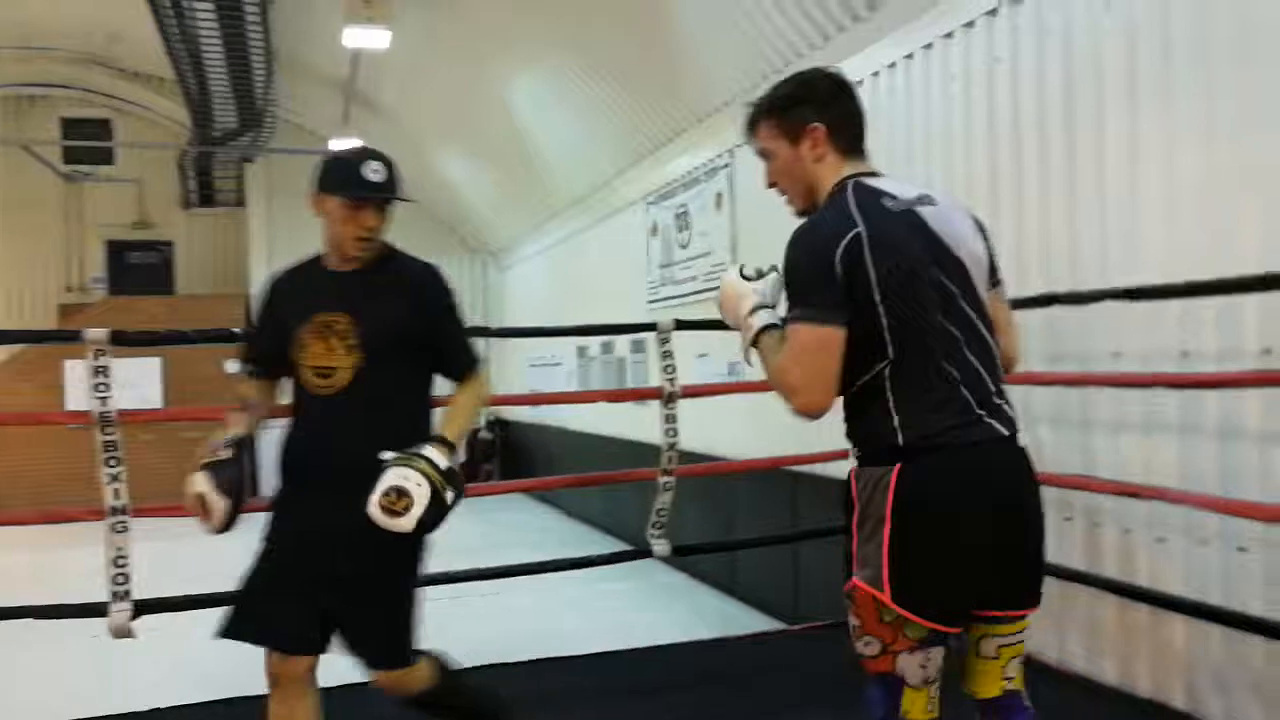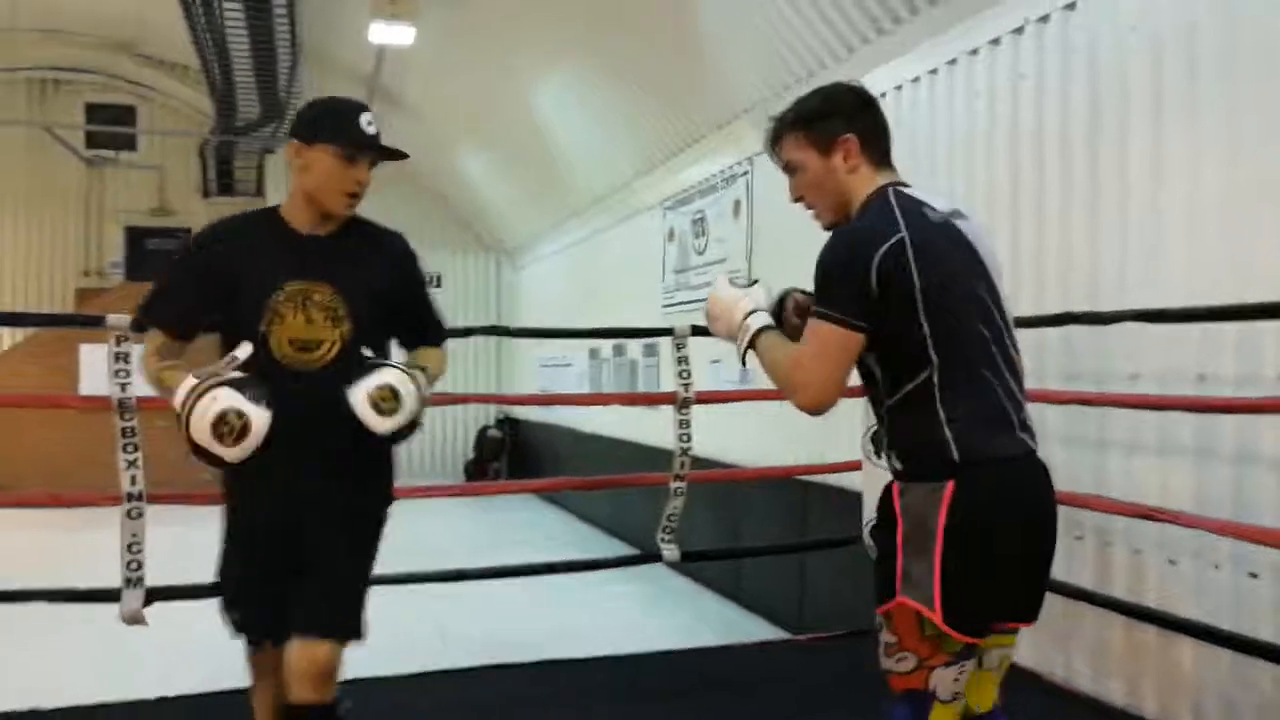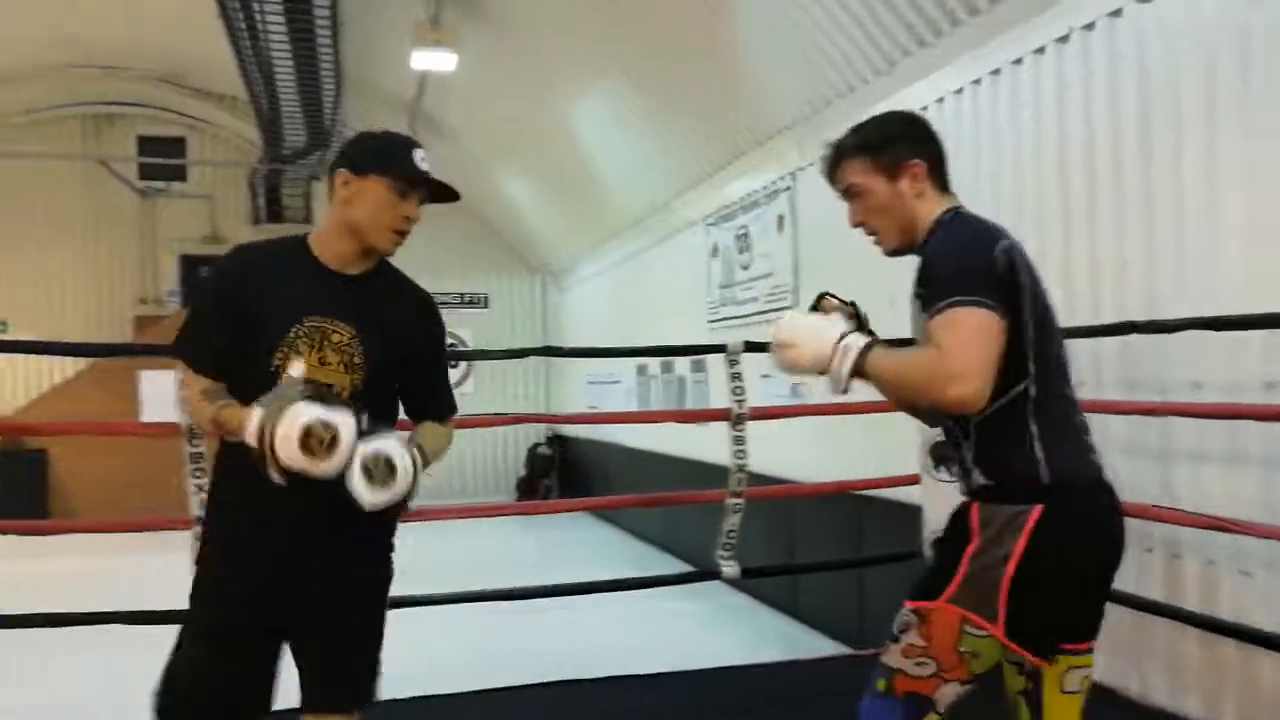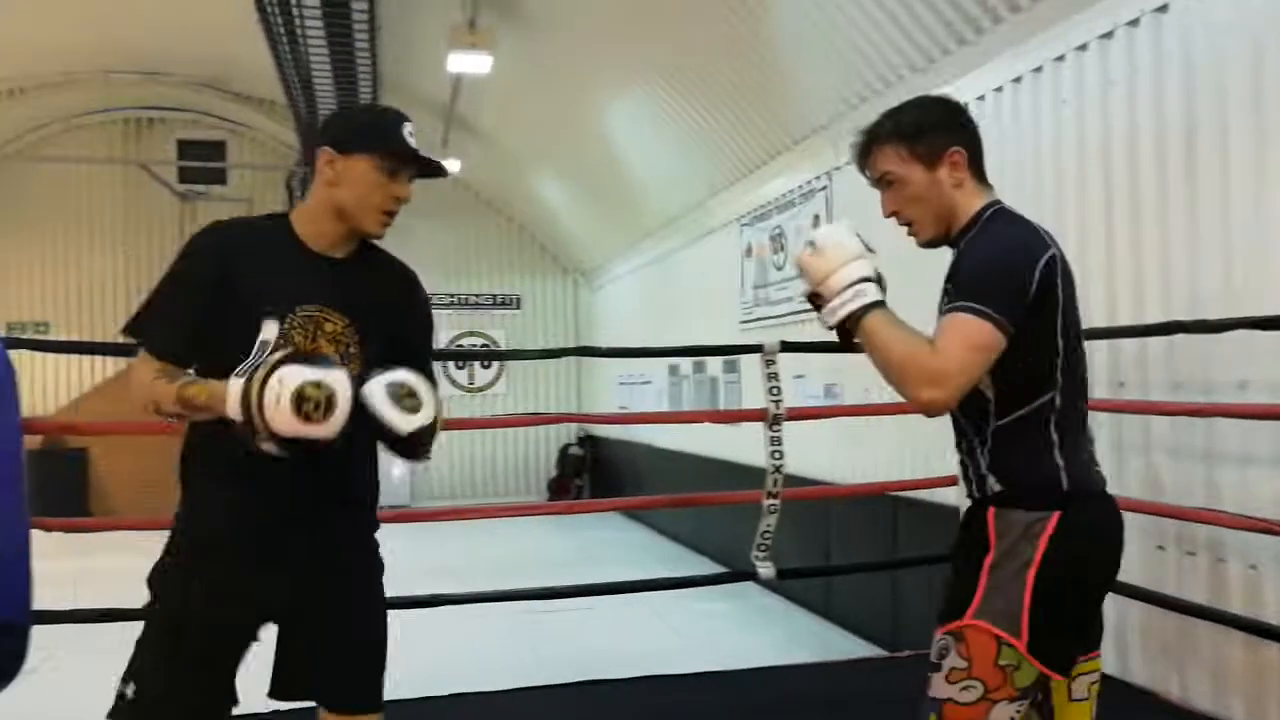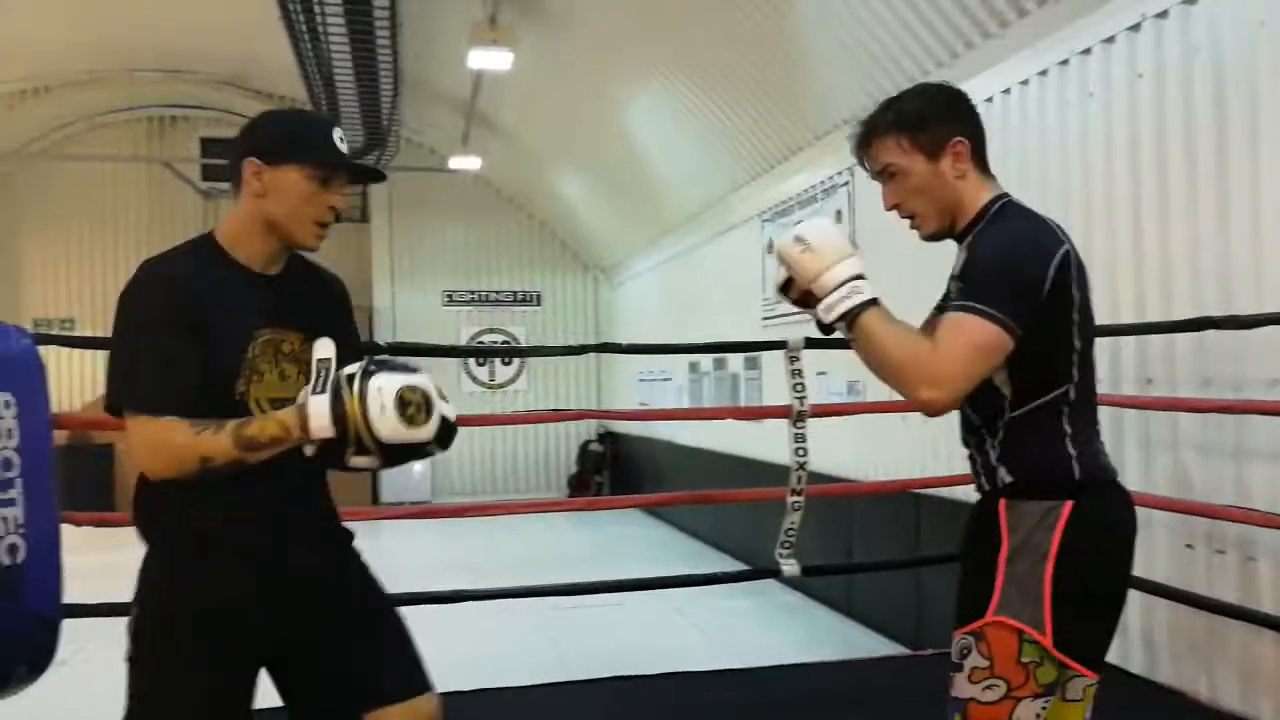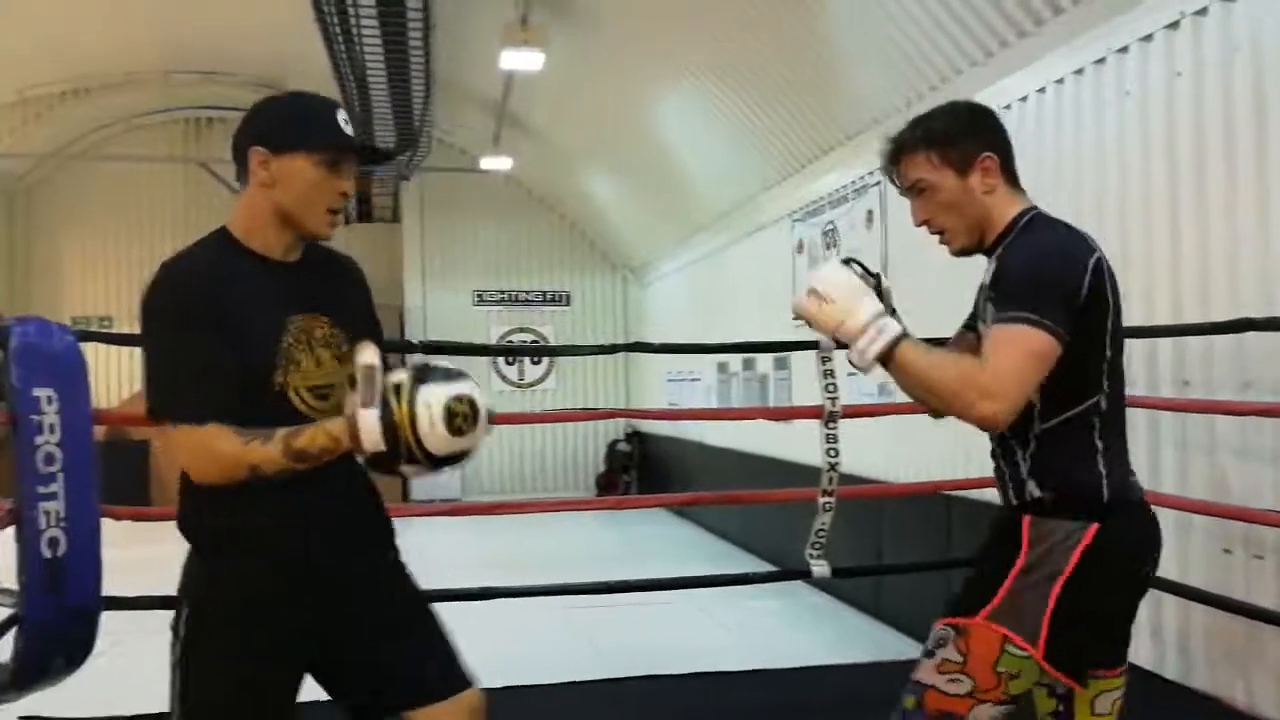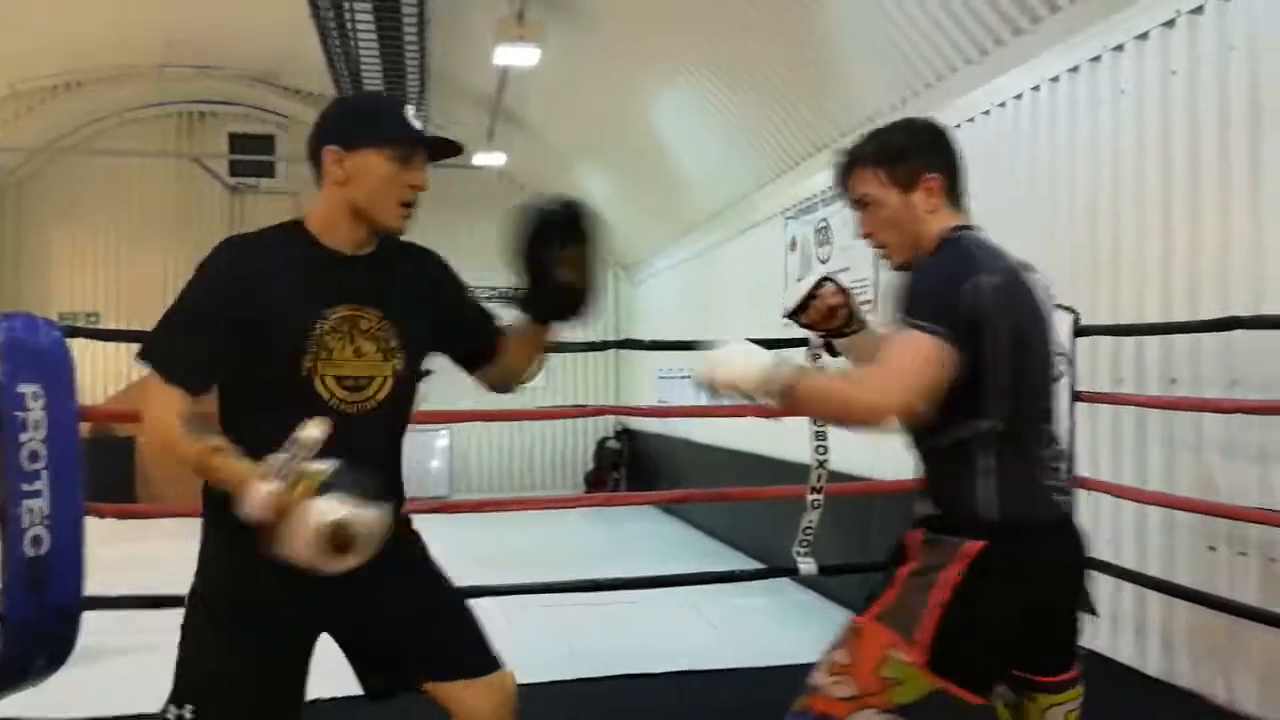
dt=0.2s
person 1, frame 1
left shoulder: (822, 237)
right shoulder: (954, 216)
left elbow: (810, 396)
left wrist: (754, 319)
left hip: (918, 486)
right hip: (1003, 475)
person 1, frame 2
left shoulder: (859, 243)
right shoulder: (957, 227)
left elbow: (810, 390)
left wrist: (750, 322)
right wrist: (826, 326)
left hip: (951, 498)
right hip: (1022, 486)
person 1, frame 3
left shoulder: (956, 249)
right shoulder: (985, 249)
left elbow: (963, 387)
right elbow: (937, 405)
left wrist: (844, 353)
right wrist: (863, 343)
left hip: (1023, 520)
right hip: (1078, 513)
person 1, frame 4
left shoulder: (999, 248)
right shoulder: (1004, 249)
left elbow: (933, 385)
right elbow: (935, 389)
left wrist: (853, 295)
right wrist: (860, 305)
left hip: (1033, 527)
right hip: (1067, 523)
person 1, frame 5
left shoulder: (1013, 244)
right shoulder: (992, 248)
left elbow: (934, 387)
right elbow: (930, 364)
left wrist: (845, 292)
right wrist: (843, 299)
left hip: (1047, 519)
right hip: (1066, 516)
person 1, frame 6
left shoulder: (1047, 254)
right shoulder: (1017, 265)
left elbow: (990, 400)
right elbow: (943, 391)
left wrist: (871, 329)
right wrist: (874, 324)
left hip: (1069, 538)
right hip: (1093, 535)
person 1, frame 7
left shoulder: (950, 273)
right shoulder: (1006, 277)
left elbow: (876, 400)
left wrist: (761, 374)
left hip: (978, 553)
right hip: (1047, 548)
person 2, frame 1
left shoulder: (416, 284)
right shoulder: (289, 289)
left elbow: (472, 384)
right elbow: (260, 383)
left wrist: (437, 454)
right wrist: (226, 445)
left hip: (382, 510)
right hip: (304, 504)
left knee: (392, 671)
right knee: (287, 670)
person 2, frame 2
left shoulder: (386, 254)
right shoulder: (229, 246)
left elbow: (429, 348)
right elbow: (159, 347)
left wrist: (410, 381)
right wrist: (191, 390)
left hip: (347, 485)
right hip: (258, 486)
left knee: (311, 663)
right knee: (269, 656)
person 2, frame 3
left shoulder: (410, 308)
right shoulder: (250, 272)
left elbow: (437, 422)
right elbow: (196, 389)
left wrist: (408, 454)
right wrist: (258, 424)
left hip: (351, 547)
right hip: (245, 539)
person 2, frame 4
left shoulder: (397, 288)
right shoulder: (225, 252)
left elbow: (416, 399)
right elbow: (148, 379)
left wrist: (410, 416)
right wrist: (239, 397)
left hip: (338, 540)
right hip: (220, 534)
person 2, frame 5
left shoulder: (324, 294)
right shoulder: (170, 286)
right elbow: (159, 452)
left wrist: (399, 430)
right wrist: (309, 419)
left hip: (316, 558)
right hip: (198, 576)
person 2, frame 6
left shoulder: (342, 277)
right shoulder: (192, 285)
right elbow: (203, 455)
left wrist: (414, 426)
right wrist: (358, 430)
left hip: (357, 552)
right hip: (241, 574)
person 2, frame 7
left shoulder: (420, 275)
right shoulder: (246, 269)
left elbow: (504, 372)
right elbow: (162, 411)
left wrist: (548, 305)
right wrist: (262, 489)
left hip: (376, 542)
right hip: (258, 553)
